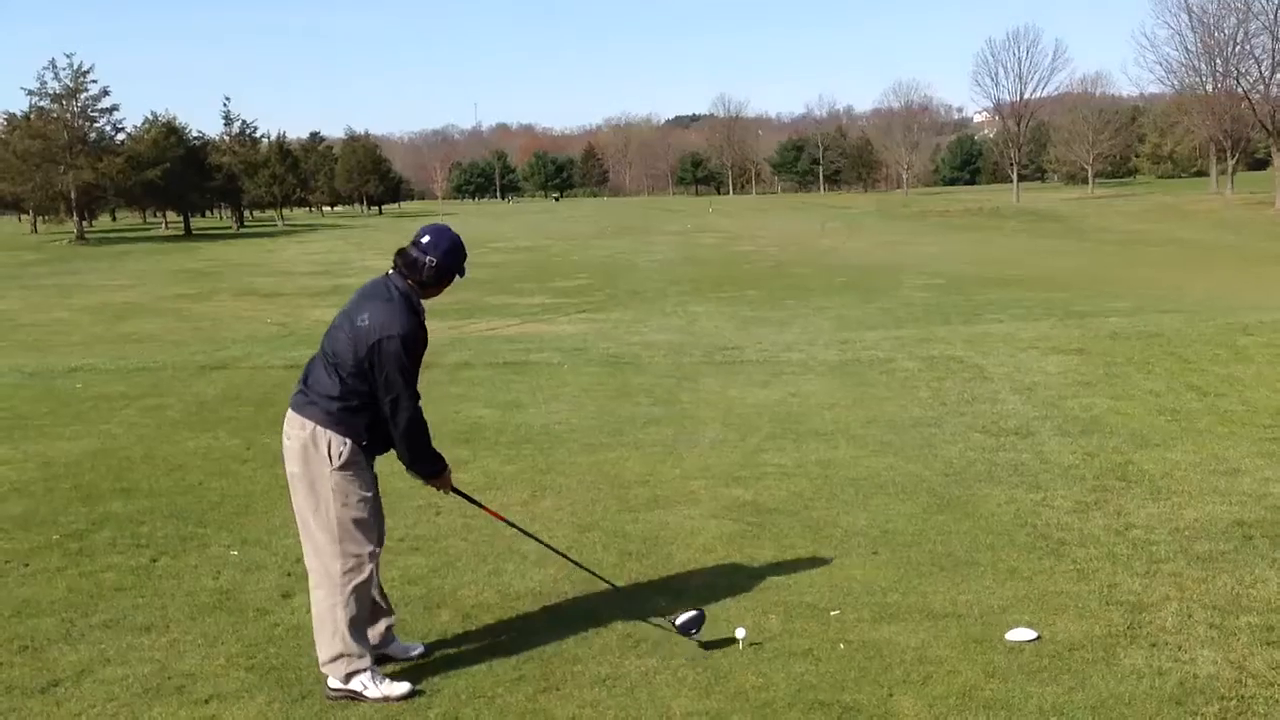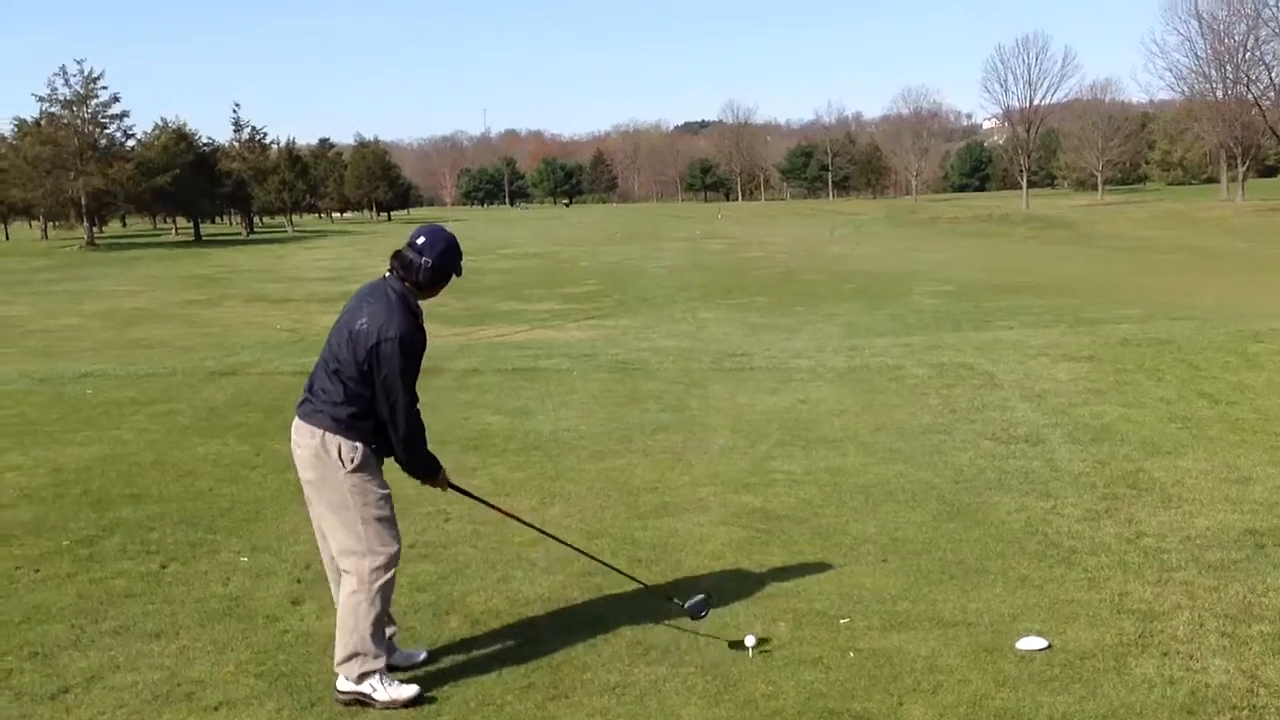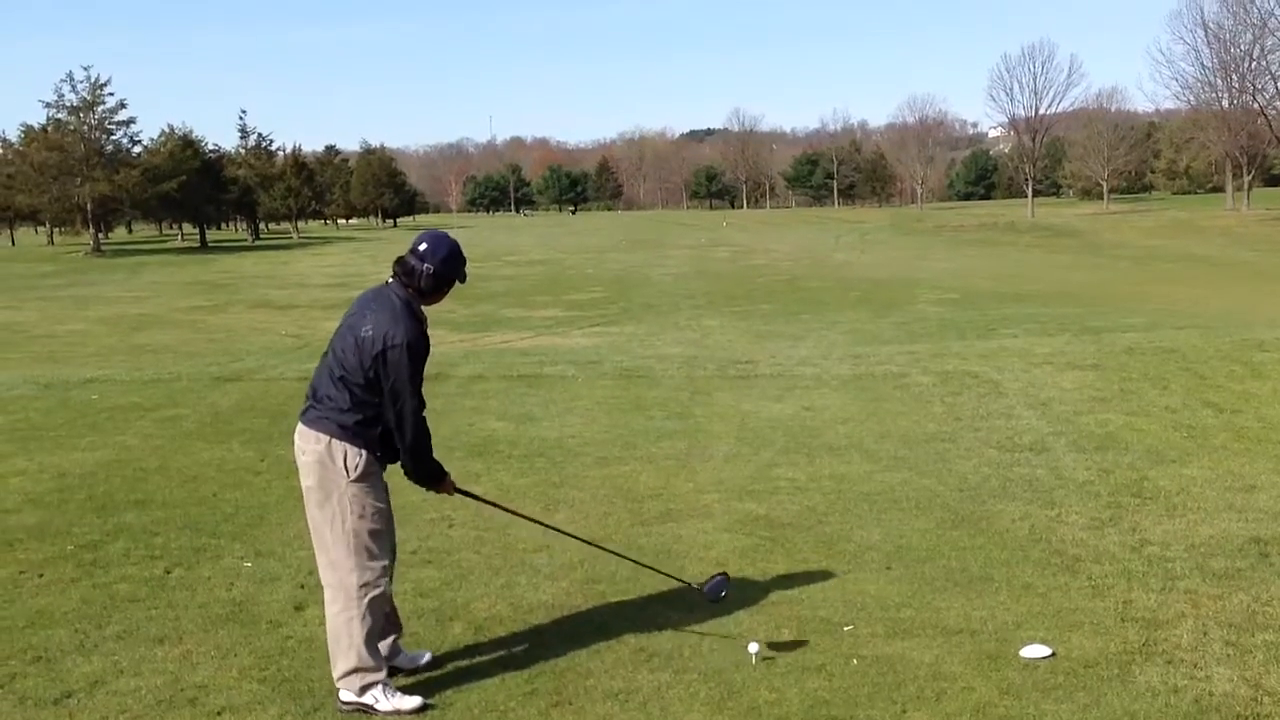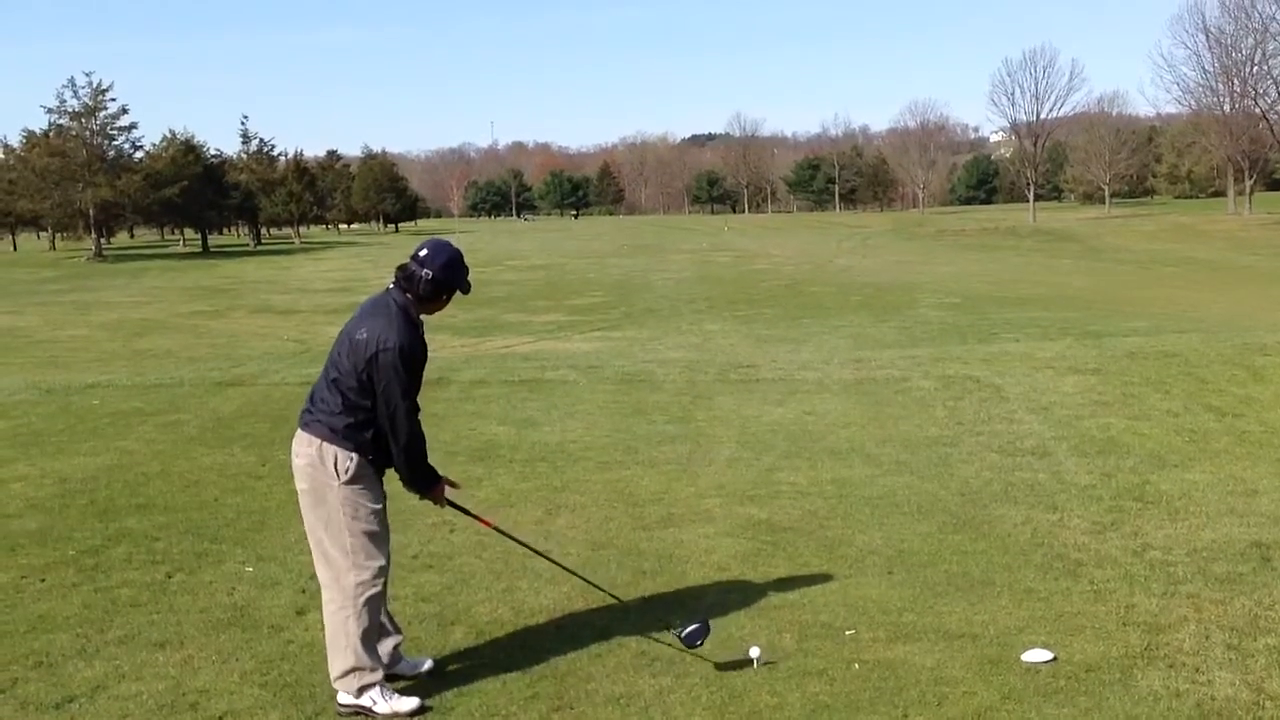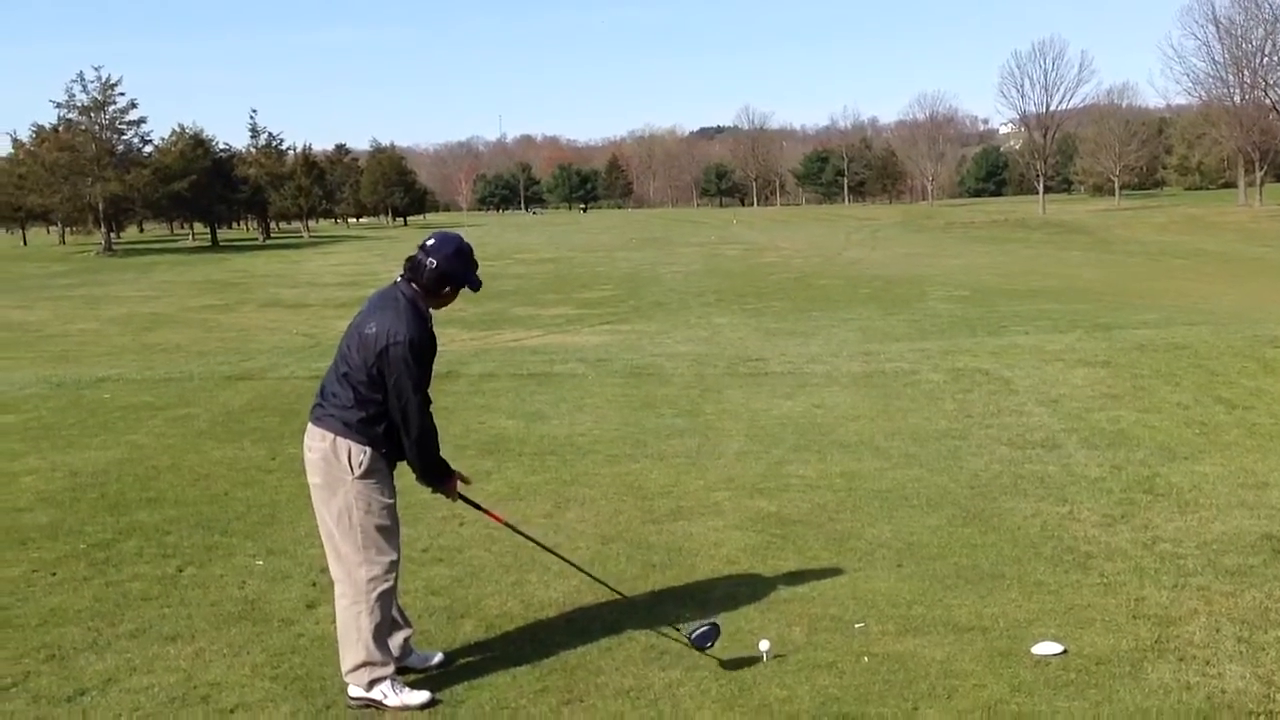
dt=0.4s
person 1, frame 1
left shoulder: (380, 291)
right shoulder: (397, 325)
right elbow: (399, 407)
left wrist: (421, 460)
right wrist: (430, 466)
left hip: (322, 426)
right hip: (329, 439)
left knee: (366, 542)
right knee: (344, 555)
left ankle: (373, 635)
right ankle: (347, 670)
person 1, frame 2
left shoulder: (376, 294)
right shoulder: (396, 326)
right elbow: (397, 407)
left wrist: (416, 461)
right wrist: (425, 466)
left hip: (323, 430)
right hip: (339, 443)
left knee: (359, 552)
right knee: (374, 554)
left ankle: (377, 645)
right ankle: (358, 672)
person 1, frame 3
left shoulder: (378, 299)
right shoulder: (401, 332)
right elbow: (404, 415)
right wrist: (431, 474)
left hip: (327, 436)
right hip: (342, 450)
left knee: (373, 558)
right knee: (358, 568)
left ankle: (382, 648)
person 1, frame 4
left shoulder: (385, 307)
right shoulder: (395, 338)
right elbow: (399, 420)
left wrist: (420, 473)
right wrist: (423, 480)
left hip: (339, 447)
right hip: (335, 456)
left knee: (370, 562)
right knee: (356, 569)
left ankle: (382, 654)
person 1, frame 5
left shoulder: (393, 299)
right shoulder: (403, 332)
right elbow: (411, 414)
left wrist: (432, 467)
right wrist: (437, 474)
left hip: (348, 440)
right hip: (349, 450)
left knee: (380, 556)
right knee: (367, 563)
left ankle: (392, 647)
right ankle: (369, 679)
